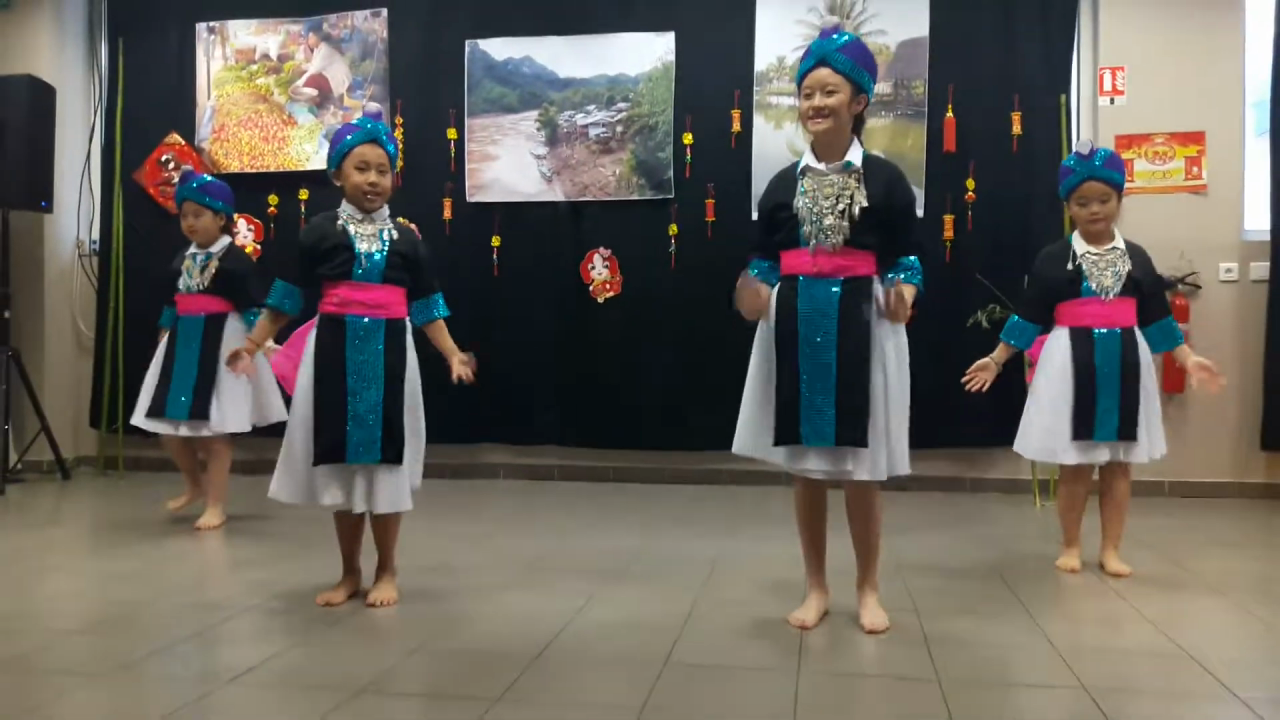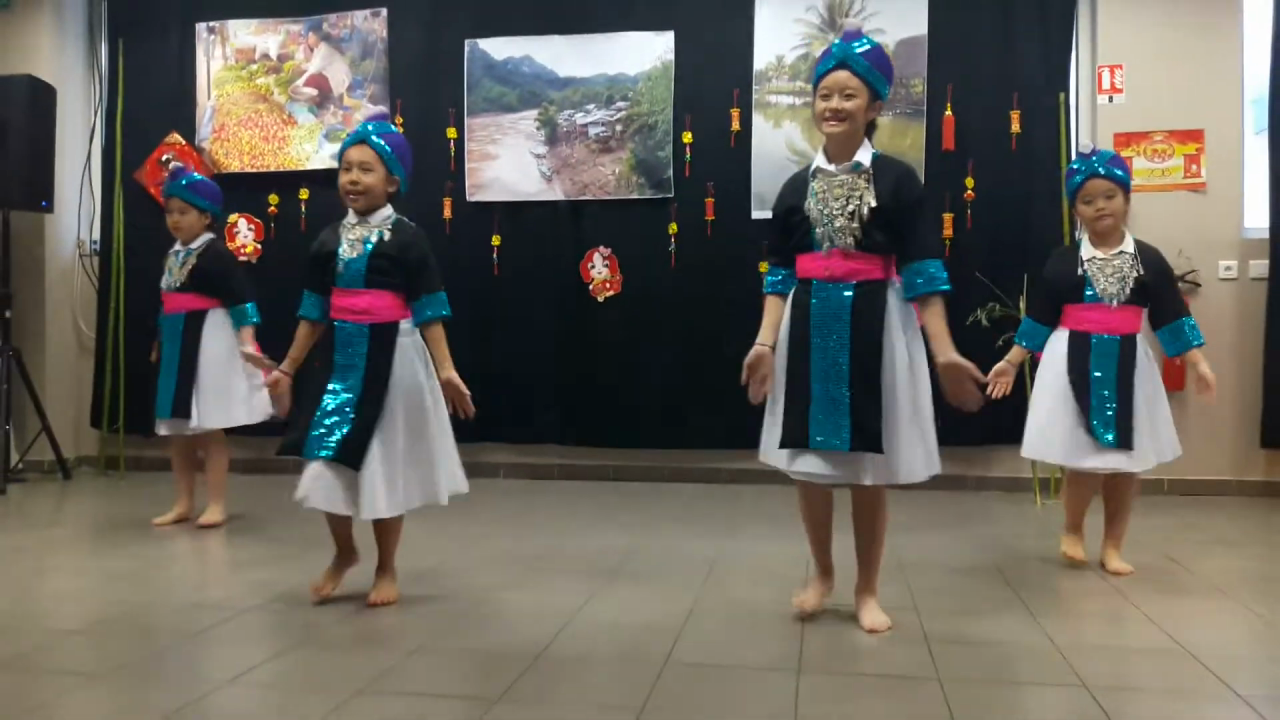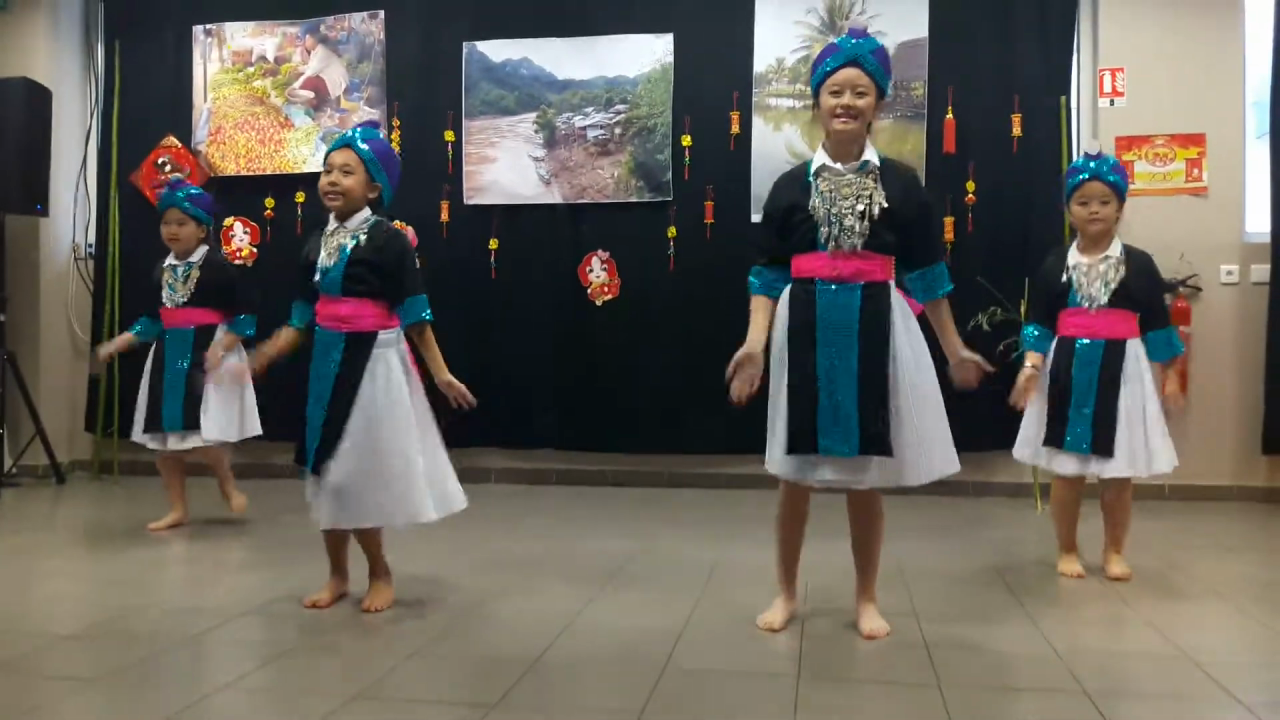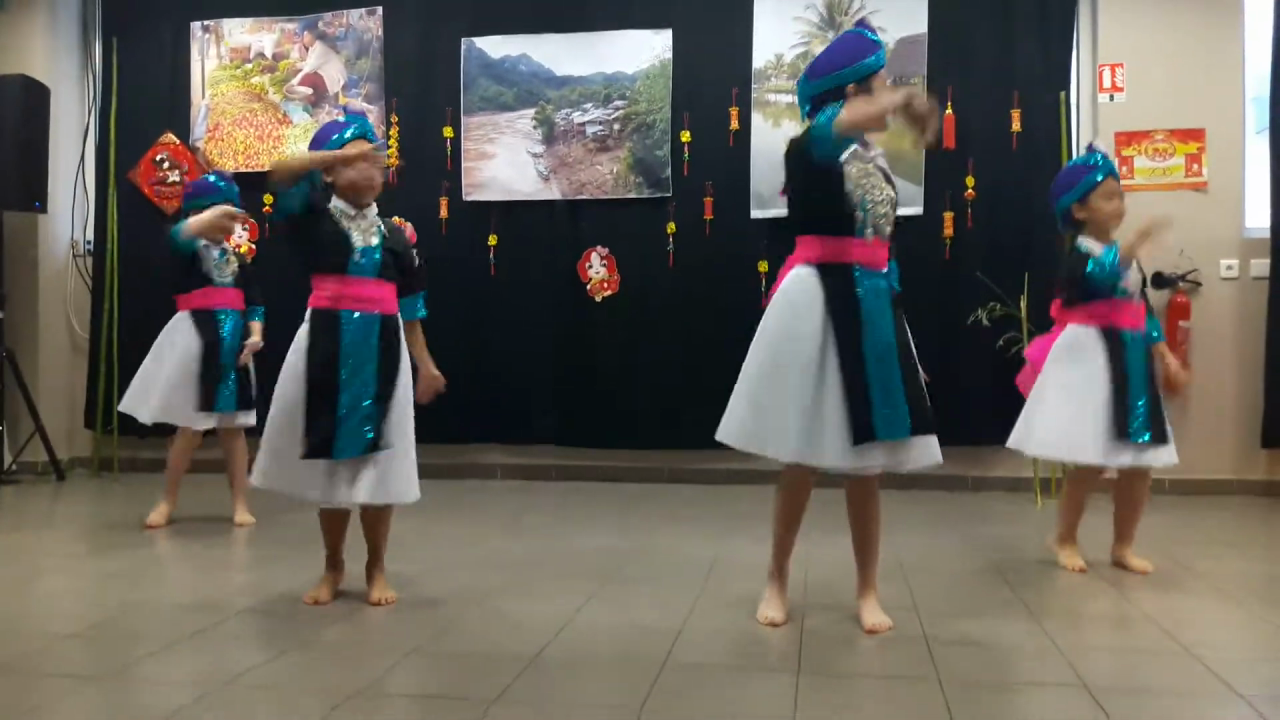
dt=0.3s
person 1, frame 1
left shoulder: (885, 180)
right shoulder: (783, 185)
left elbow: (903, 264)
right elbow: (766, 265)
left wrist: (898, 305)
right wrist: (754, 302)
left hip: (860, 321)
right hip: (793, 321)
left knee: (860, 466)
right knee: (804, 463)
left ankle: (868, 588)
right ankle: (816, 588)
person 1, frame 2
left shoulder: (897, 179)
right shoulder: (796, 187)
left elbow: (923, 270)
right elbow: (780, 275)
left wrist: (944, 351)
right wrist: (765, 343)
left hip: (875, 323)
right hip: (808, 325)
left knee: (870, 469)
right knee: (805, 464)
left ankle: (868, 592)
right ankle: (822, 571)
person 1, frame 3
left shoulder: (900, 181)
right shoulder: (792, 186)
left elbow: (925, 271)
right elbow: (765, 274)
left wrist: (953, 347)
right wrist: (755, 343)
left hip: (877, 325)
right hip: (808, 327)
left knee: (868, 471)
right knee: (797, 469)
left ankle: (866, 598)
right ankle: (787, 590)
person 1, frame 4
left shoulder: (878, 172)
right shoulder: (810, 154)
right elbow: (830, 124)
left wrist: (900, 336)
right wrist: (902, 100)
left hip: (873, 310)
right hip: (816, 306)
left knee: (868, 461)
right knee: (806, 458)
left ankle: (867, 592)
right ankle: (776, 581)
person 2, frame 1
left shoulder: (407, 240)
right shoulder: (320, 233)
left elbow: (428, 307)
right elbow: (285, 298)
left wrist: (453, 354)
right wrist: (252, 346)
left hip: (391, 356)
right hip: (335, 353)
left knee: (384, 464)
right knee: (339, 463)
left ankle: (387, 572)
right ankle: (350, 573)
person 2, frame 2
left shoulder: (407, 237)
right shoulder: (328, 240)
left elbow: (429, 310)
right elbow: (314, 310)
left wrist: (445, 370)
right wrist: (288, 367)
left hip: (392, 357)
right hip: (341, 357)
left knee: (384, 467)
right knee: (328, 465)
left ankle: (386, 571)
right ankle: (343, 553)
person 2, frame 3
left shoulder: (388, 242)
right shoulder: (316, 246)
left elbow: (413, 314)
right elbow: (304, 316)
left wrist: (439, 372)
right wrist: (263, 355)
left hip: (373, 363)
right hip: (328, 364)
left knee: (365, 476)
right knee: (328, 475)
left ankle: (379, 573)
right ankle: (338, 575)
person 2, frame 4
left shoulder: (393, 236)
right shoulder: (314, 218)
left elbow: (409, 306)
right elbow: (281, 174)
left wrist: (424, 364)
right wrist: (343, 156)
left hip: (380, 348)
right hip: (325, 345)
left knee: (376, 460)
right knee: (330, 460)
left ankle: (377, 568)
right ankle: (333, 567)
person 3, frame 1
left shoulder: (1136, 257)
right shoulder: (1053, 258)
left elbow: (1156, 316)
right elbow: (1029, 315)
left wrist: (1187, 358)
right wrist: (997, 359)
left hip: (1124, 362)
right hip: (1072, 361)
left knee: (1119, 463)
right knee: (1076, 462)
left ankle: (1111, 549)
right ankle: (1070, 546)
person 3, frame 2
left shoulder: (1149, 259)
right shoulder: (1063, 261)
left elbow: (1171, 317)
right elbow: (1039, 318)
left wrist: (1197, 362)
right wrist: (1012, 361)
left hip: (1127, 366)
right hip: (1074, 365)
left knee: (1125, 466)
right knee: (1086, 463)
left ankle: (1112, 547)
right ankle: (1072, 531)
person 3, frame 3
left shoulder: (1139, 264)
right shoulder: (1055, 266)
left elbow: (1158, 326)
right elbow: (1038, 324)
left wrist: (1167, 376)
right wrist: (1031, 367)
left hip: (1121, 371)
right hip: (1069, 374)
left knee: (1119, 474)
right knee: (1068, 471)
left ankle: (1113, 552)
right ankle: (1067, 549)
person 3, frame 4
left shoulder: (1128, 255)
right shoulder: (1079, 257)
right elbow: (1101, 272)
left wrist: (1164, 356)
right wrist: (1137, 240)
left hip: (1132, 363)
right hip: (1088, 364)
left knee: (1138, 465)
right knee: (1088, 463)
left ankle: (1123, 545)
right ankle: (1065, 539)
person 4, frame 1
left shoulder: (236, 261)
right shoulder: (183, 259)
left elbow: (253, 310)
right elbow: (174, 310)
right wrist: (166, 347)
left hip: (220, 348)
right hip: (182, 346)
left knee: (214, 431)
right knee: (170, 424)
left ankle: (215, 506)
right ankle: (194, 486)
person 4, frame 2
left shoulder: (217, 255)
right shoulder: (172, 256)
left elbow: (241, 303)
left wrist: (248, 346)
right wrist: (159, 345)
left hip: (210, 344)
right hip: (176, 345)
left knee: (208, 427)
right knee: (175, 428)
left ankle: (217, 503)
right ankle: (183, 503)
person 4, frame 3
left shoulder: (217, 268)
right shoulder: (162, 272)
left elbow: (244, 317)
right elbow: (152, 322)
left wrist: (220, 350)
right wrist: (115, 345)
left hip: (208, 359)
right hip: (169, 360)
left knee: (205, 440)
right knee: (166, 440)
left ankle: (228, 483)
right ankle: (178, 508)
person 4, frame 4
left shoulder: (238, 261)
right shoulder: (188, 250)
left elbow: (254, 306)
right elbow: (181, 234)
left wrist: (255, 336)
right wrist: (219, 211)
left hip: (231, 345)
right hip: (193, 342)
left knee: (233, 426)
right knee: (192, 427)
left ankle: (239, 503)
right ankle: (168, 500)
